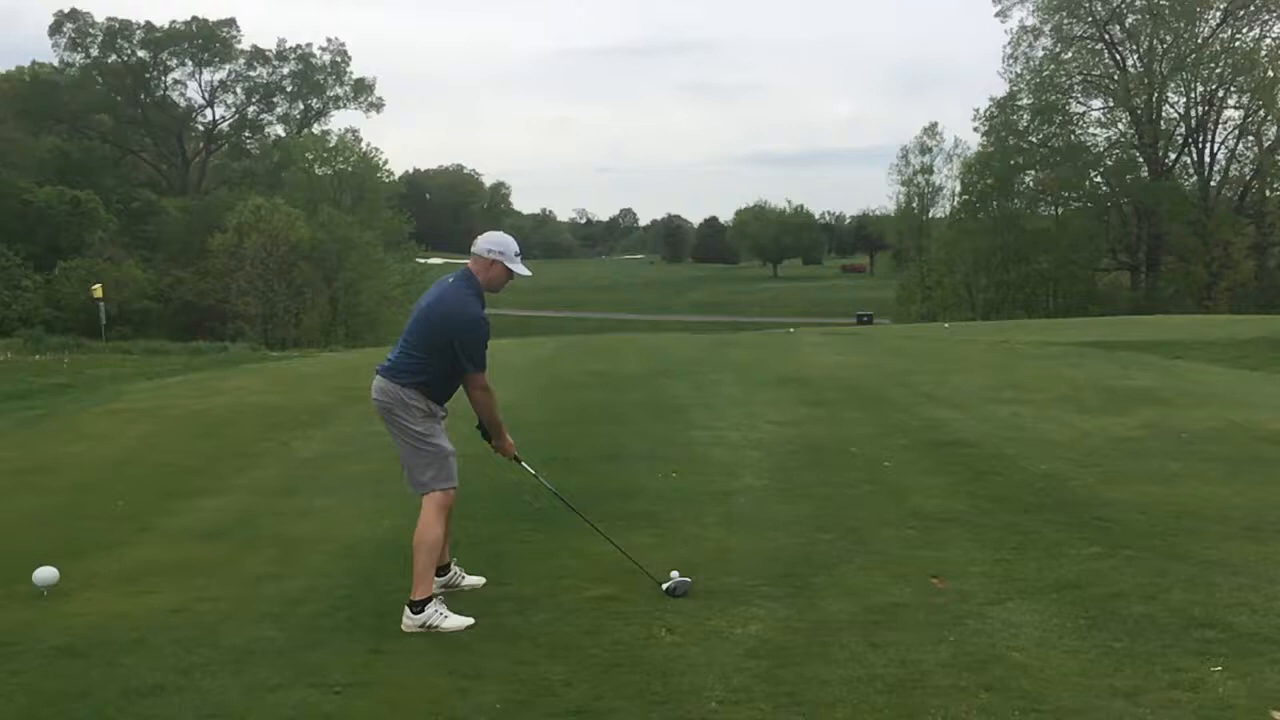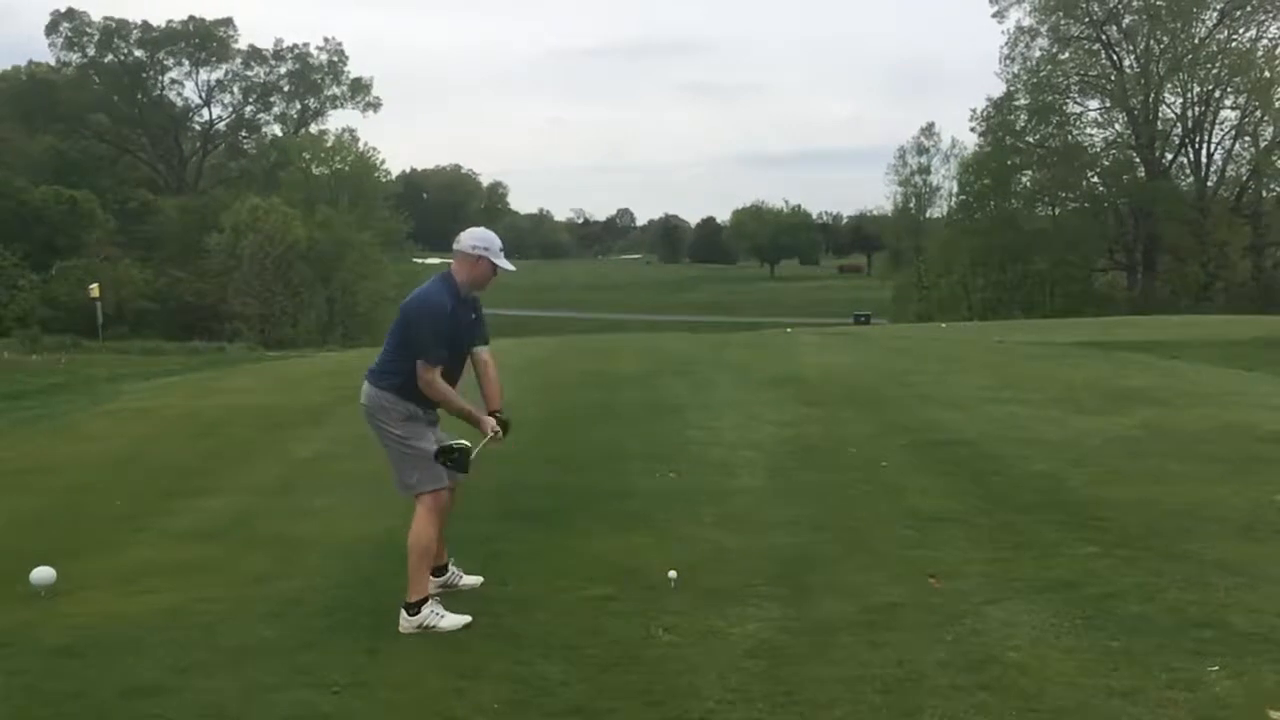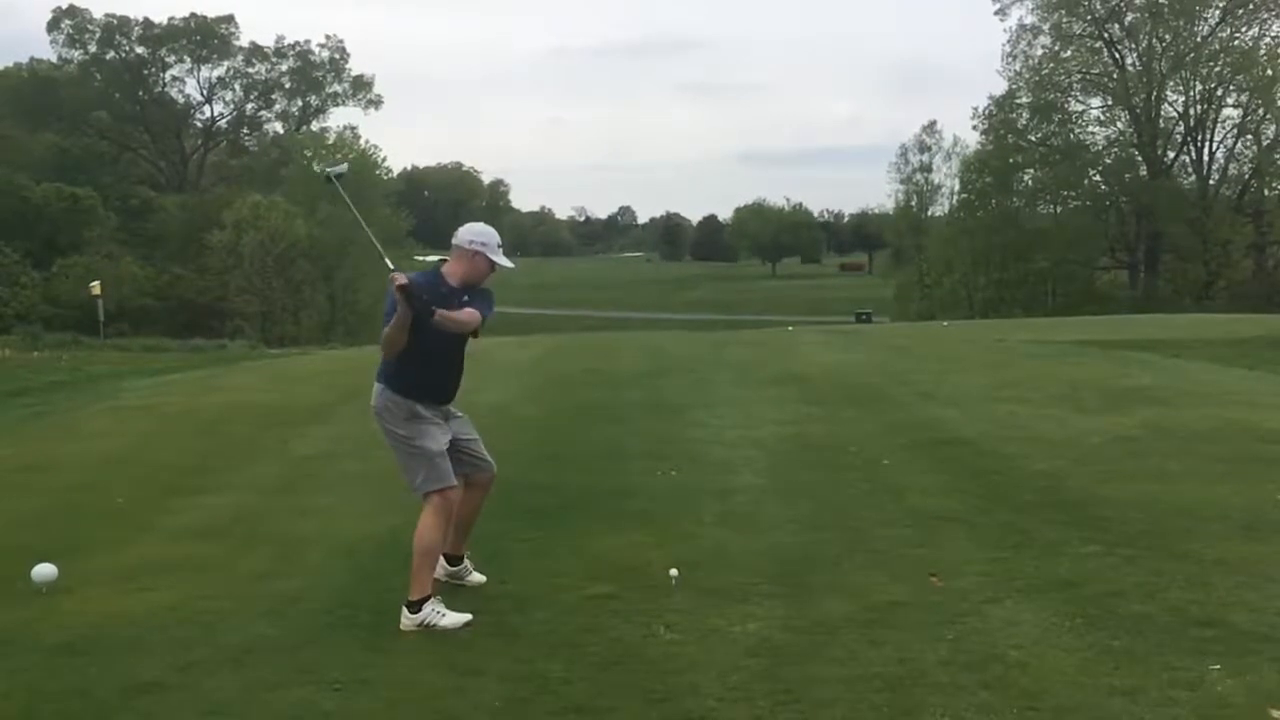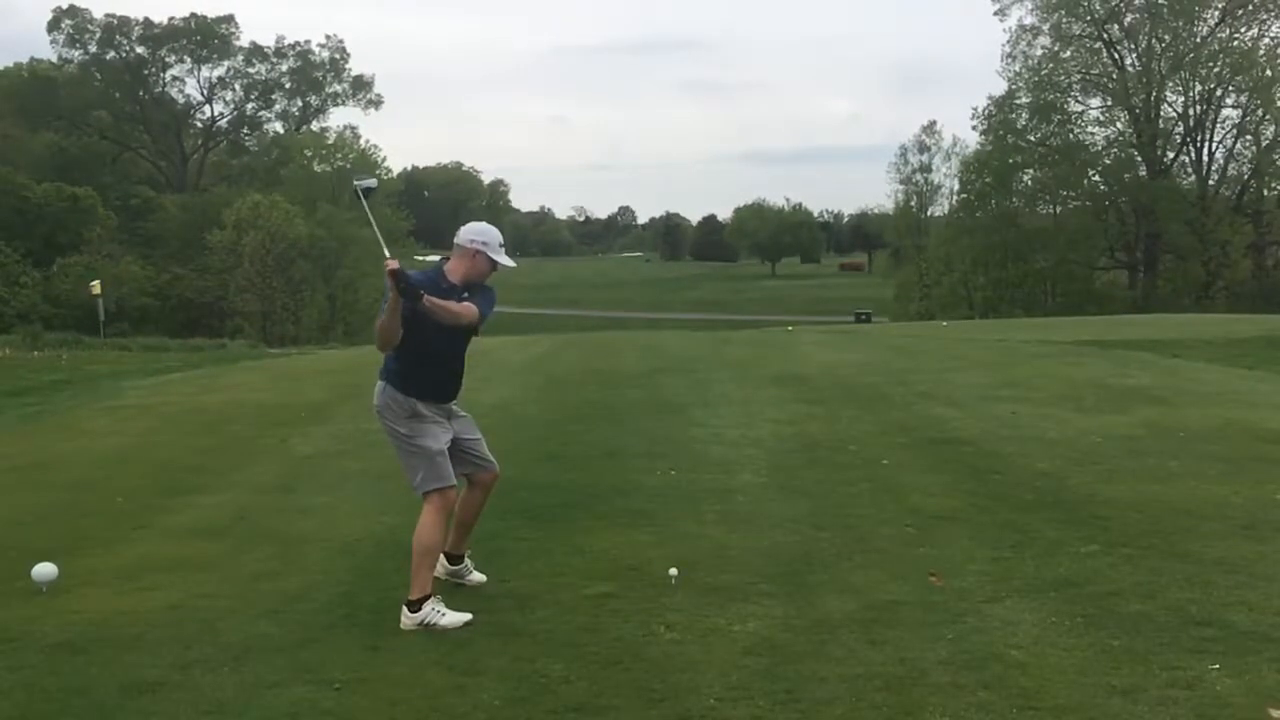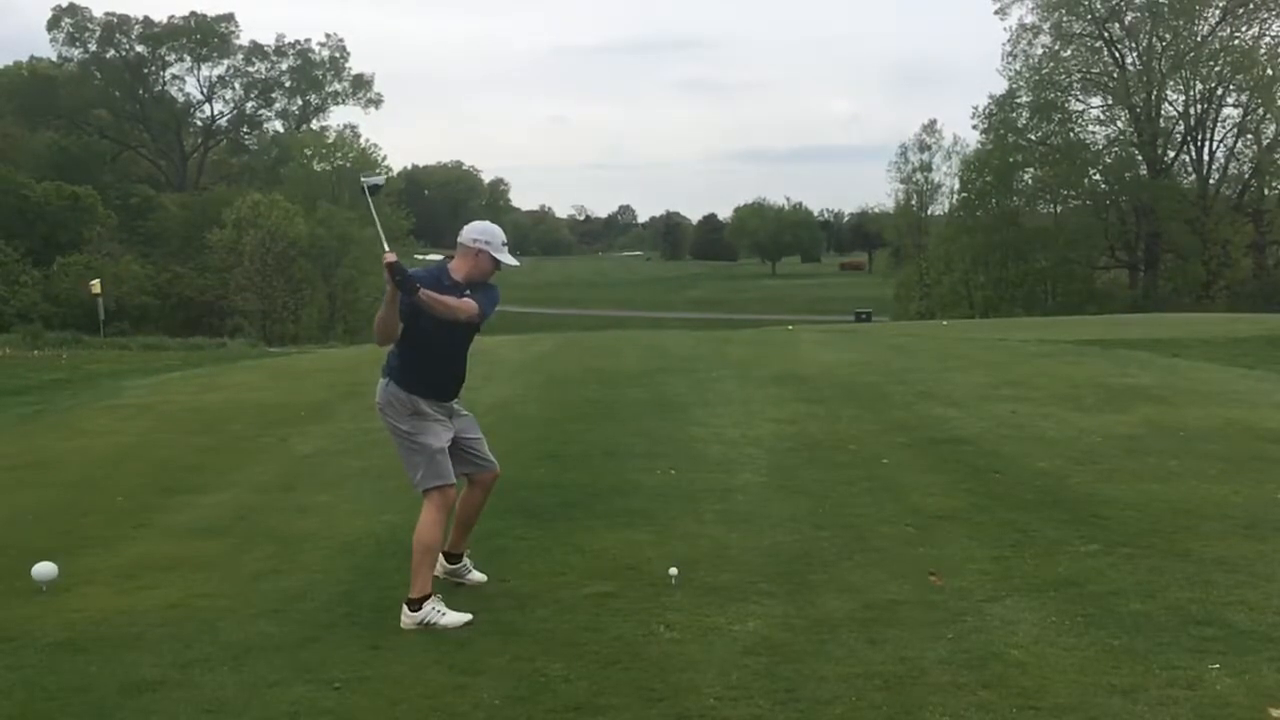
dt=0.5s
person 1, frame 1
left shoulder: (452, 286)
right shoulder: (468, 312)
right elbow: (478, 387)
left wrist: (486, 424)
right wrist: (499, 435)
left hip: (406, 392)
right hip: (407, 398)
left knee: (442, 485)
right knee: (439, 495)
left ankle: (442, 570)
right ankle: (420, 607)
person 1, frame 2
left shoulder: (468, 304)
right shoulder: (434, 304)
left elbow: (484, 361)
right elbow: (429, 381)
left wrist: (495, 413)
right wrist: (476, 420)
left hip: (412, 404)
right hip: (393, 403)
left knee: (446, 483)
right knee: (433, 496)
left ankle: (439, 571)
right ankle: (416, 609)
person 1, frame 3
left shoulder: (479, 296)
right shoulder: (413, 286)
left elbow: (466, 322)
right elbow: (388, 351)
left wrist: (430, 312)
right wrist: (404, 310)
left hip: (441, 404)
right hip: (403, 405)
left knee: (482, 475)
right knee: (442, 496)
left ankle: (452, 561)
right ankle: (418, 607)
person 1, frame 4
left shoulder: (481, 294)
right shoulder: (416, 282)
left elbow: (462, 316)
right elbow: (384, 344)
left wrist: (420, 299)
right wrist: (395, 297)
left hip: (443, 402)
right hip: (405, 403)
left knee: (485, 474)
right knee: (442, 495)
left ankle: (452, 559)
right ankle: (418, 606)
person 1, frame 5
left shoulder: (485, 292)
right shoulder: (419, 279)
left elbow: (461, 311)
right elbow: (384, 338)
left wrist: (416, 291)
right wrist: (393, 290)
left hip: (445, 401)
right hip: (407, 400)
left knee: (485, 474)
right knee: (441, 494)
left ankle: (452, 558)
right ankle: (418, 605)
